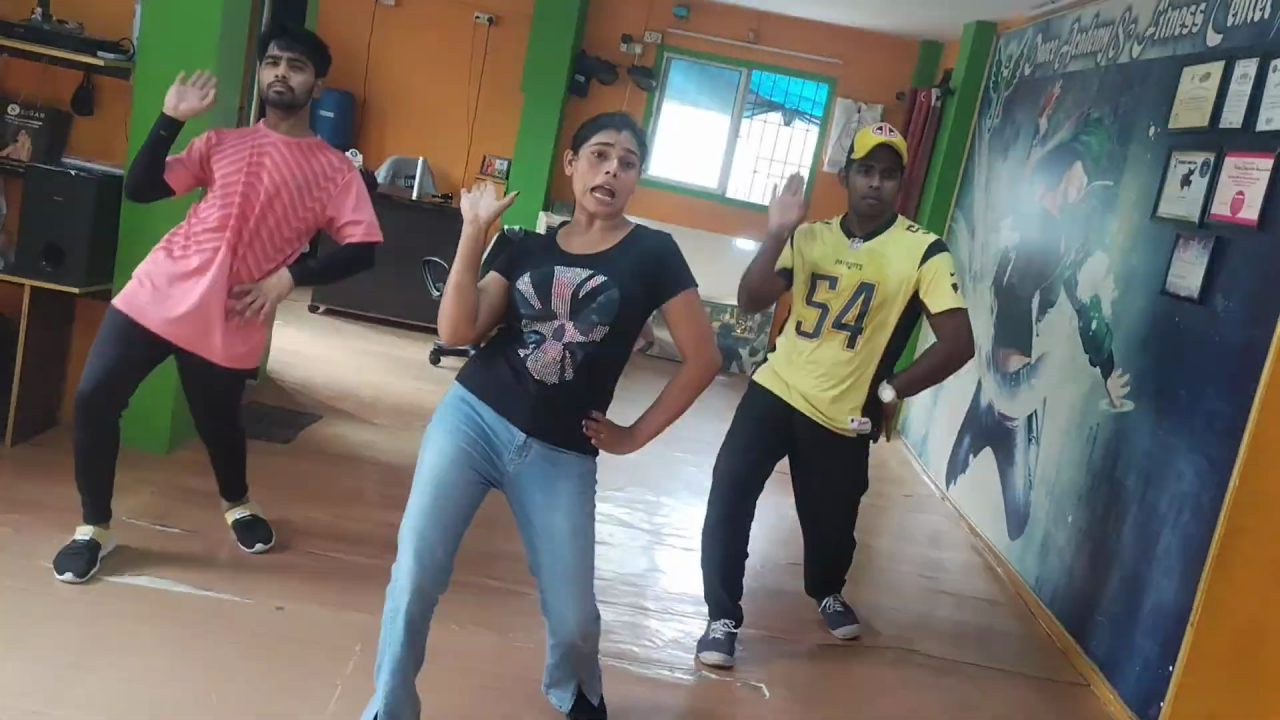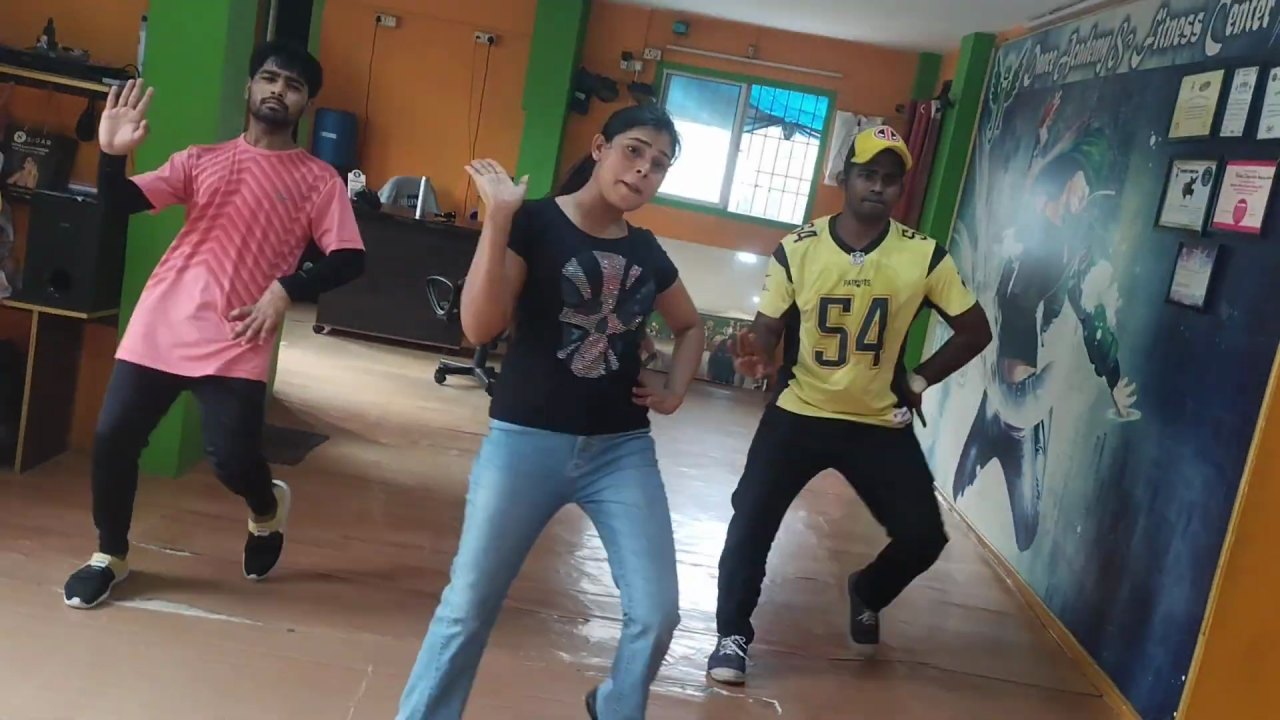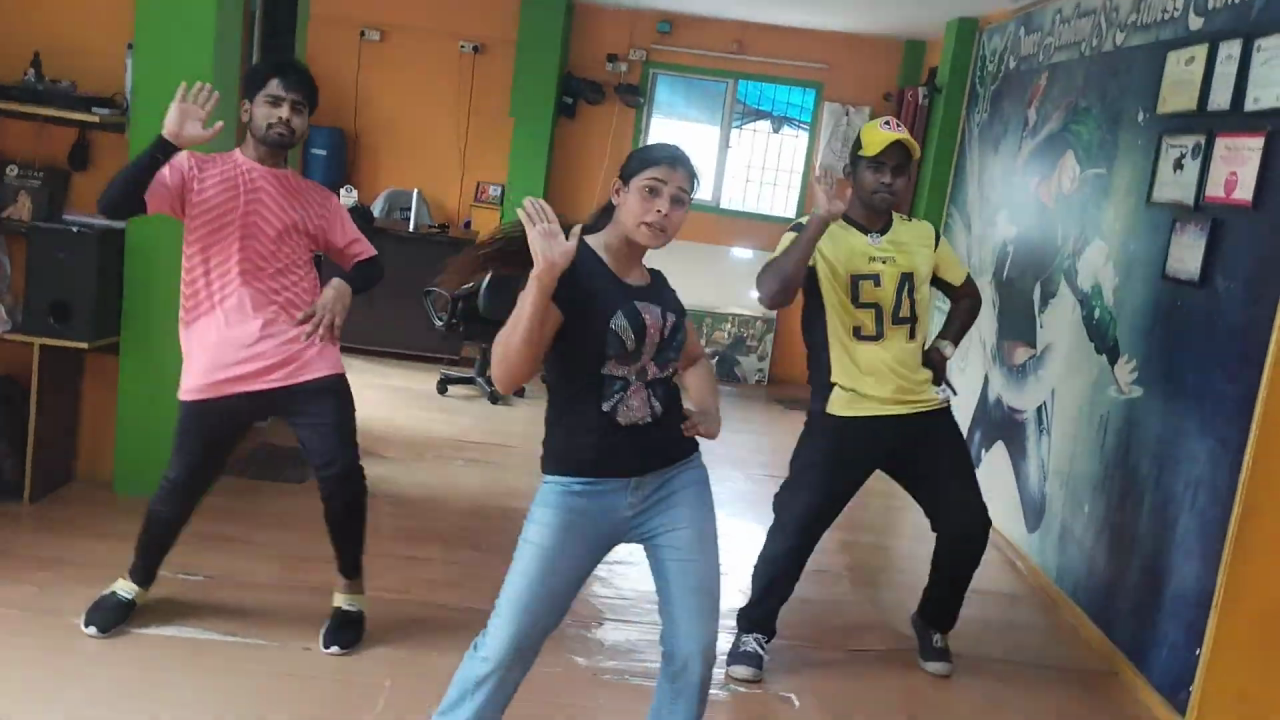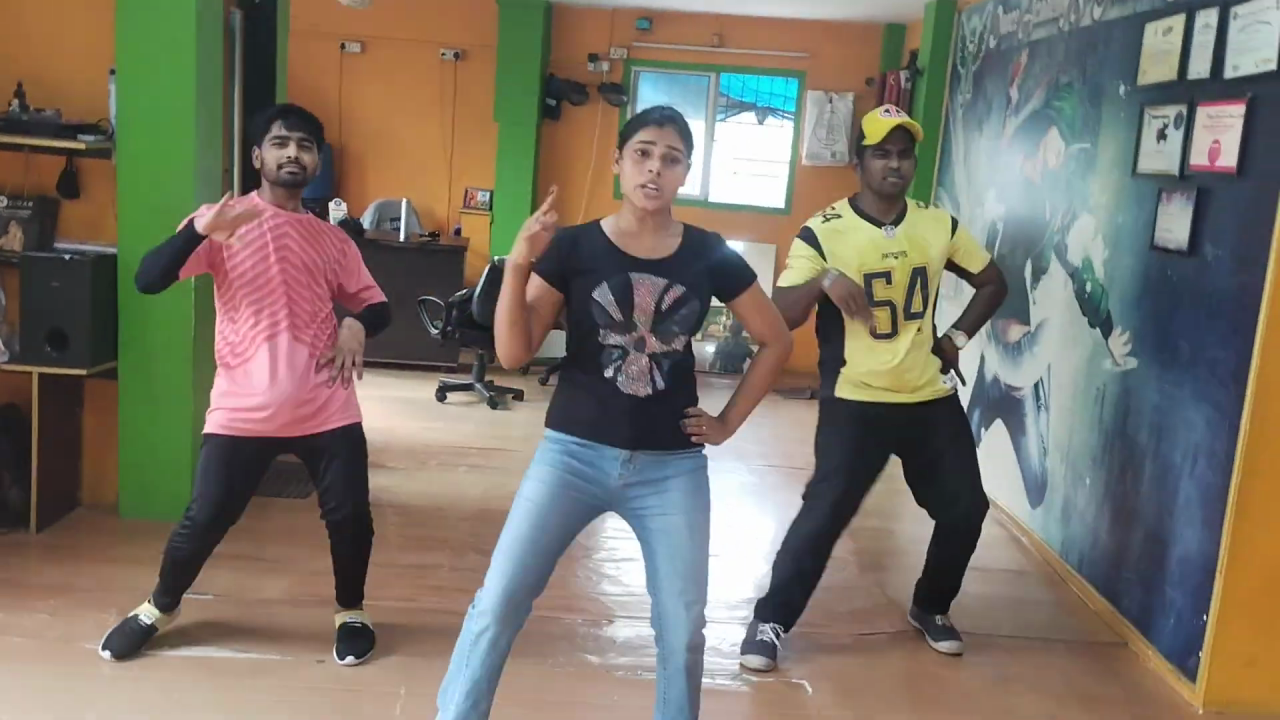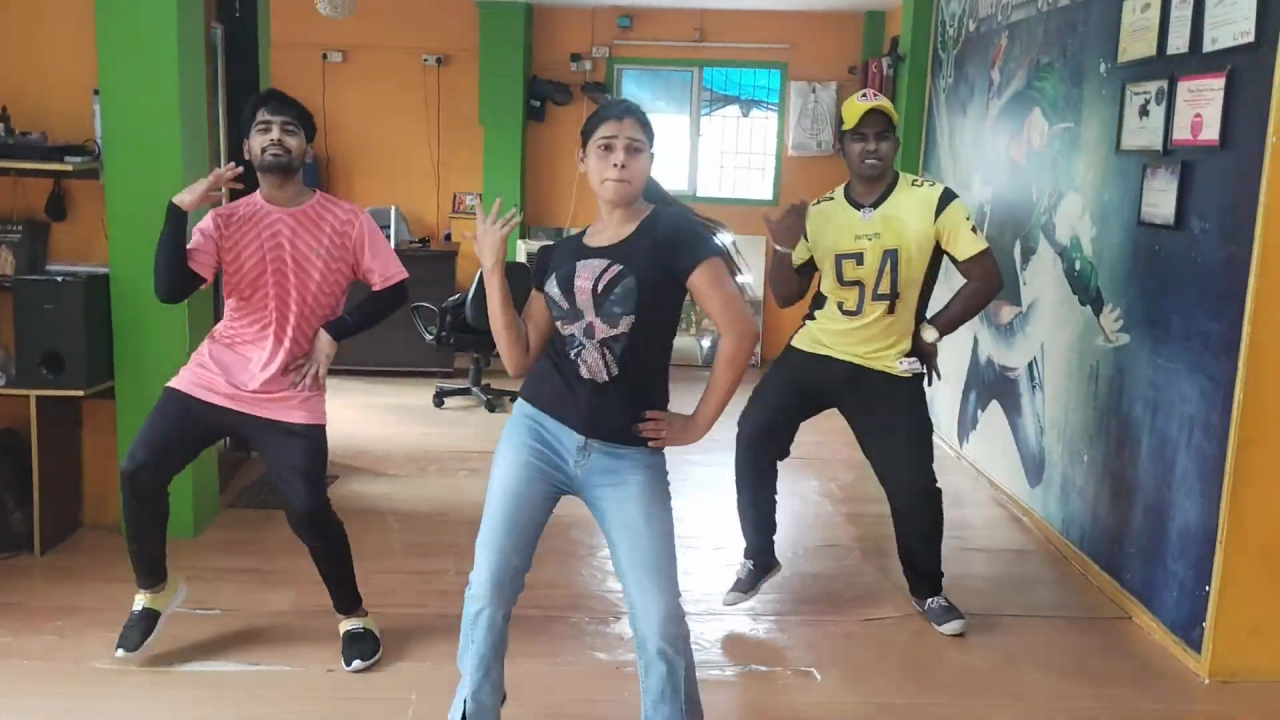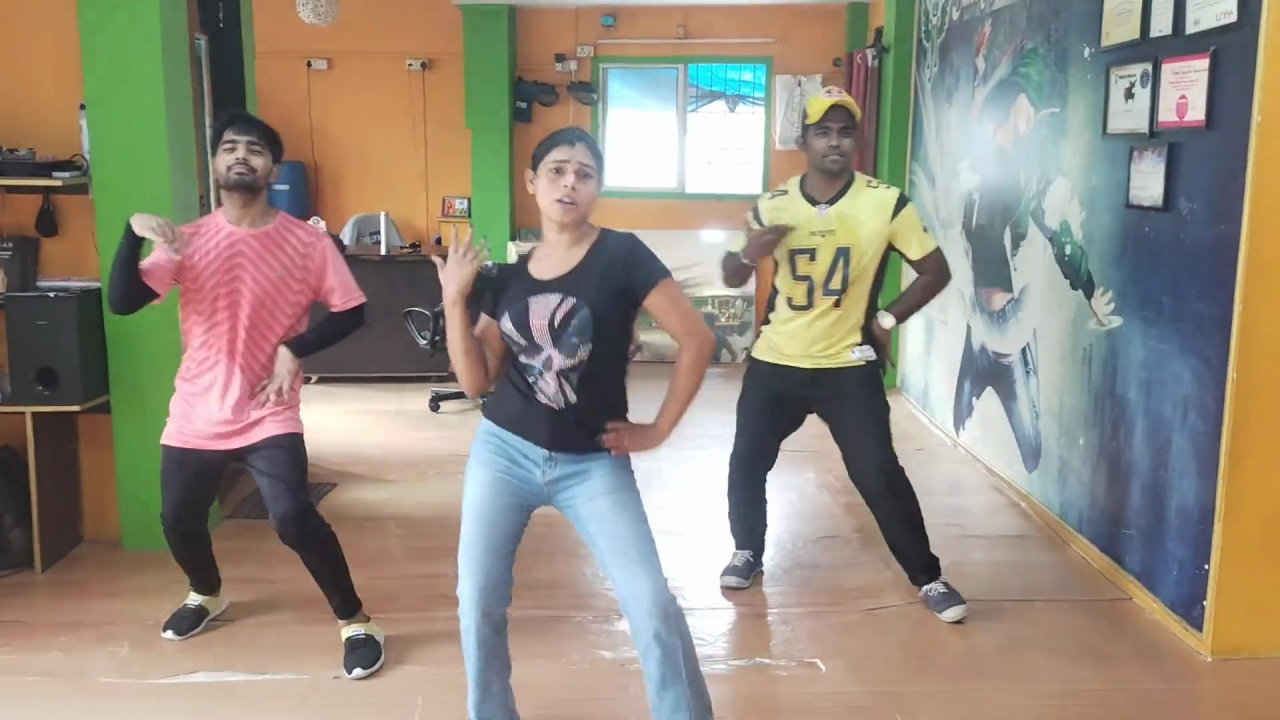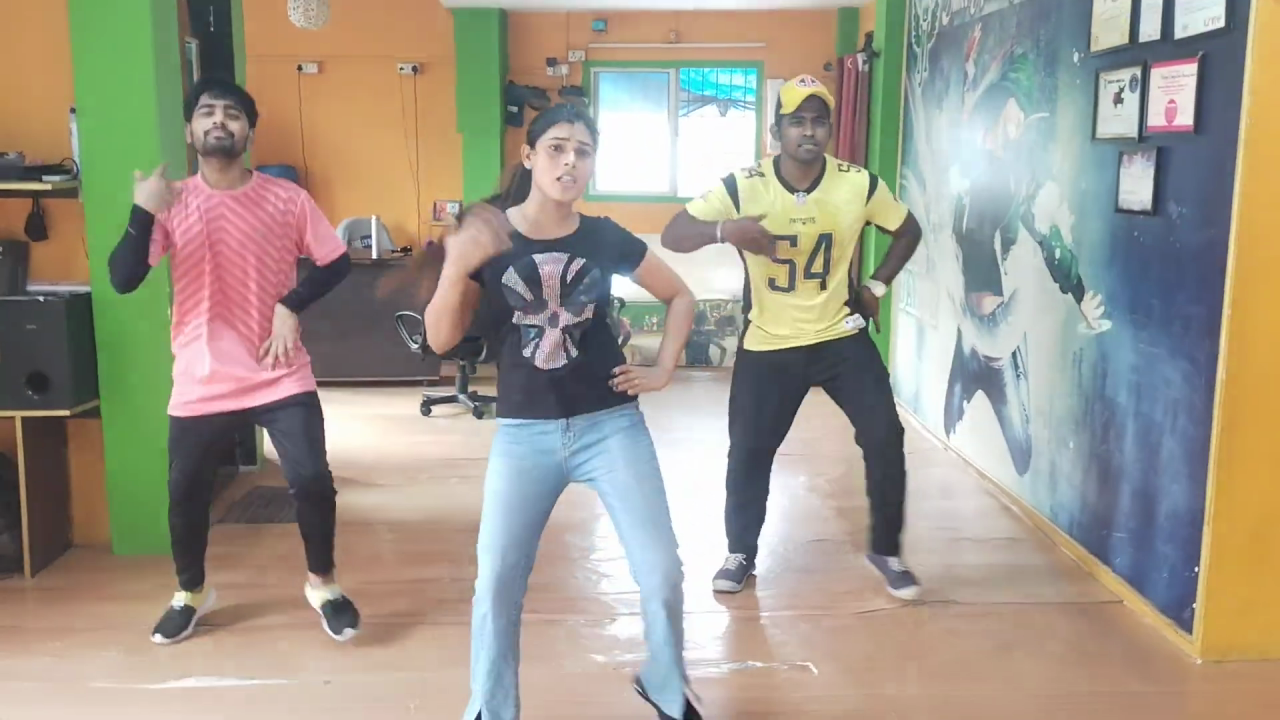
dt=0.2s
person 1, frame 1
left shoulder: (653, 253)
right shoulder: (527, 247)
left elbow: (703, 358)
right elbow: (456, 332)
left wrist: (636, 434)
right wrist: (474, 233)
left hip: (560, 454)
right hip: (473, 417)
left knee: (572, 616)
right knee: (416, 578)
person 1, frame 2
left shoulder: (645, 250)
right shoulder: (534, 222)
left elbow: (688, 327)
right elbow: (477, 327)
left wrist: (673, 391)
right wrist: (495, 220)
left hip: (622, 449)
right hip: (527, 440)
left knee: (655, 614)
right knee: (468, 606)
person 1, frame 3
left shoulder: (661, 290)
right shoulder: (568, 269)
left elbow: (696, 359)
right elbow: (507, 375)
left wrist: (710, 413)
right wrist: (543, 276)
left hip: (676, 484)
right hip: (579, 488)
left knee: (694, 648)
right knee: (507, 642)
person 1, frame 4
left shoulder: (709, 255)
right shoulder: (572, 246)
left elbow: (775, 339)
right elbow: (512, 353)
left wrist: (728, 422)
right wrist: (518, 264)
left hip: (671, 466)
right hip: (575, 454)
left knee: (683, 628)
right knee: (499, 603)
person 1, frame 5
left shoulder: (674, 230)
right shoulder: (558, 255)
left elbow: (740, 330)
right elbow: (518, 360)
left wrist: (698, 423)
right wrist: (492, 268)
left hip: (627, 454)
right hip: (537, 432)
left knee: (658, 616)
right knee: (489, 586)
person 1, frame 6
left shoulder: (622, 256)
right shoulder: (506, 278)
left elbow: (697, 341)
right elbow: (476, 381)
left wrist: (657, 431)
right wrist: (453, 300)
left hip: (588, 464)
right hip: (503, 449)
left knee: (652, 603)
right knee: (479, 601)
person 1, frame 7
left shoulder: (605, 237)
right shoulder: (485, 235)
left elbow: (679, 297)
right elbow: (439, 338)
left wrist: (661, 370)
right wrist: (457, 266)
left hip: (609, 426)
right hip: (524, 434)
left knee: (661, 573)
right knee: (496, 583)
person 2, frame 1
left shoulder: (334, 168)
right shoulder: (221, 143)
left elbow: (362, 248)
right elbow: (140, 190)
left wrist: (292, 274)
right wrist: (169, 121)
left hip: (232, 318)
right hip: (158, 293)
left knee: (217, 426)
right knee: (93, 400)
left ankle: (240, 506)
right ankle: (94, 527)
person 2, frame 2
left shoulder: (319, 179)
right shoulder: (202, 159)
left elbow: (348, 260)
right elbow: (118, 203)
left wrist: (285, 290)
right wrist: (111, 152)
left hip: (236, 341)
right hip: (161, 326)
left knee: (232, 457)
right knee: (112, 439)
left ankle: (267, 510)
right ankle: (110, 554)
person 2, frame 3
left shoulder: (318, 200)
right shoulder: (195, 172)
left elbow: (368, 262)
right elbow: (114, 206)
left wrist: (344, 285)
right wrist: (169, 142)
left hip: (305, 359)
right hip: (218, 362)
left knee: (342, 475)
right knee: (182, 485)
left ankle: (349, 591)
right ankle: (134, 583)
person 2, frame 4
left shoulder: (334, 240)
right shoulder: (220, 222)
left elbow: (376, 305)
right elbow: (148, 280)
left wrist: (357, 325)
right wrist: (198, 229)
left hip: (327, 404)
right hip: (244, 403)
left knee: (350, 514)
right knee: (206, 518)
left ankle: (351, 610)
right ankle: (158, 608)
person 2, frame 5
left shoulder: (348, 220)
right shoulder: (225, 220)
left elbow: (393, 289)
right elbow: (169, 291)
left wrist: (331, 331)
right wrist: (178, 209)
left hip: (291, 393)
right hip: (215, 376)
left knee: (308, 511)
right knee: (139, 471)
left ankle: (353, 617)
right ankle: (153, 592)
person 2, frame 6
left shoulder: (307, 242)
right shoulder: (186, 240)
left elbow: (351, 312)
right elbow: (120, 303)
left wrist: (293, 349)
right wrist: (132, 236)
left hip: (267, 410)
right hip: (199, 408)
left knee: (293, 517)
right knee: (179, 518)
left ankle: (356, 621)
right ankle: (206, 594)
person 2, frame 7
left shoulder: (287, 199)
right shoulder: (167, 203)
left elbow: (336, 262)
right elbow: (123, 279)
left wrist: (290, 306)
right wrist: (142, 211)
left hip: (278, 372)
right hip: (202, 378)
left knee: (310, 478)
right knee: (185, 491)
left ankle: (323, 583)
right ankle: (191, 593)
person 3, frame 1
left shoulder: (924, 250)
right shoulder: (808, 235)
left elbow: (958, 343)
right elbow: (752, 301)
left wrist: (888, 393)
right wrist: (775, 233)
left hip: (844, 418)
right hip: (773, 393)
left knee: (831, 531)
right knee: (729, 499)
left ankle: (826, 593)
right ankle: (722, 616)
person 3, frame 2
left shoulder: (924, 256)
right shoulder: (796, 249)
left elbow: (975, 330)
right elbow: (767, 332)
left wrist: (916, 383)
right wrist: (753, 348)
left hip: (880, 424)
right hip: (799, 413)
left knee: (924, 535)
right knee: (752, 519)
left ankle: (867, 597)
right ankle: (732, 633)
person 3, frame 3
left shoulder: (924, 236)
right shoulder: (813, 235)
left elbow: (968, 295)
right elbow: (770, 293)
left wrist: (943, 347)
right wrist: (819, 222)
left hip: (922, 412)
right hip: (844, 414)
left knee: (968, 525)
right knee: (796, 526)
left ankle: (932, 626)
right ankle: (754, 630)
person 3, frame 4
left shoulder: (939, 223)
right shoulder: (822, 233)
left elbow: (992, 282)
right elbow: (781, 315)
left wrist: (958, 336)
right wrist: (823, 284)
left hip: (931, 397)
right hip: (856, 398)
left knee: (965, 510)
right knee: (826, 509)
left ankle: (931, 607)
right ankle: (771, 619)
person 3, frame 5
left shoulder: (935, 201)
right shoulder: (816, 213)
left elbow: (986, 276)
right elbow: (785, 295)
left wrist: (931, 330)
right wrist: (781, 246)
left hip: (889, 368)
right hip: (814, 354)
left knee: (914, 488)
right knee: (754, 438)
left ankle: (928, 590)
right ankle: (758, 556)
person 3, frame 6
left shoulder: (887, 202)
right shoulder: (773, 204)
left elbow: (936, 271)
right elbow: (732, 278)
left wrist: (886, 318)
right wrist: (749, 253)
left hip: (848, 364)
right hip: (775, 361)
left knee: (879, 473)
right knee: (746, 465)
left ankle: (927, 576)
right ankle: (747, 551)
person 3, frame 7
left shoulder: (859, 183)
right shoulder: (741, 185)
left elbow: (908, 231)
right elbow: (672, 235)
left wrist: (875, 286)
right wrist: (722, 229)
left hip: (839, 336)
right hip: (766, 345)
left knee: (883, 434)
right knee: (748, 457)
left ankle: (886, 551)
right ankle: (740, 553)
person 4, frame 1
left shoulder: (1080, 244)
right shoulder: (1027, 220)
left elbow: (1092, 317)
left wrist: (1109, 373)
left hip: (1026, 383)
right hip: (995, 371)
left knee: (1017, 493)
right knee: (956, 469)
person 4, frame 2
left shoulder: (1084, 255)
right shoulder: (1027, 233)
left elbow: (1097, 327)
left wrist: (1114, 383)
left hip: (1032, 396)
right hip: (999, 385)
left knee: (1025, 505)
right knee: (961, 483)
person 4, frame 3
left shoulder: (1079, 236)
right shoulder: (1020, 215)
left elbow: (1095, 305)
left wrist: (1115, 362)
left hip: (1033, 378)
right hip: (1000, 369)
left knee: (1032, 489)
right knee: (968, 462)
person 4, frame 4
left shoulder: (1068, 213)
right shoulder: (1009, 192)
left elbow: (1087, 278)
left wrist: (1109, 334)
left hip: (1030, 355)
right hip: (995, 348)
left knee: (1033, 470)
right knee: (968, 438)
person 4, frame 5
left shoulder: (1054, 192)
right shoulder: (996, 177)
left elbow: (1075, 258)
left wrist: (1101, 312)
left hip: (1022, 337)
right hip: (988, 331)
left knee: (1030, 449)
right knee: (963, 432)
person 4, frame 6
left shoulder: (1041, 179)
right shoulder: (982, 166)
left elbow: (1065, 242)
left wrist: (1091, 294)
left hip: (1013, 319)
right hip: (980, 317)
left knee: (1027, 439)
right knee: (961, 424)
person 4, frame 7
left shoulder: (1029, 180)
right shoulder: (972, 170)
left elbow: (1055, 246)
left wrist: (1081, 297)
left hip: (1004, 324)
right hip: (970, 319)
left knee: (1017, 438)
right knee: (952, 423)
